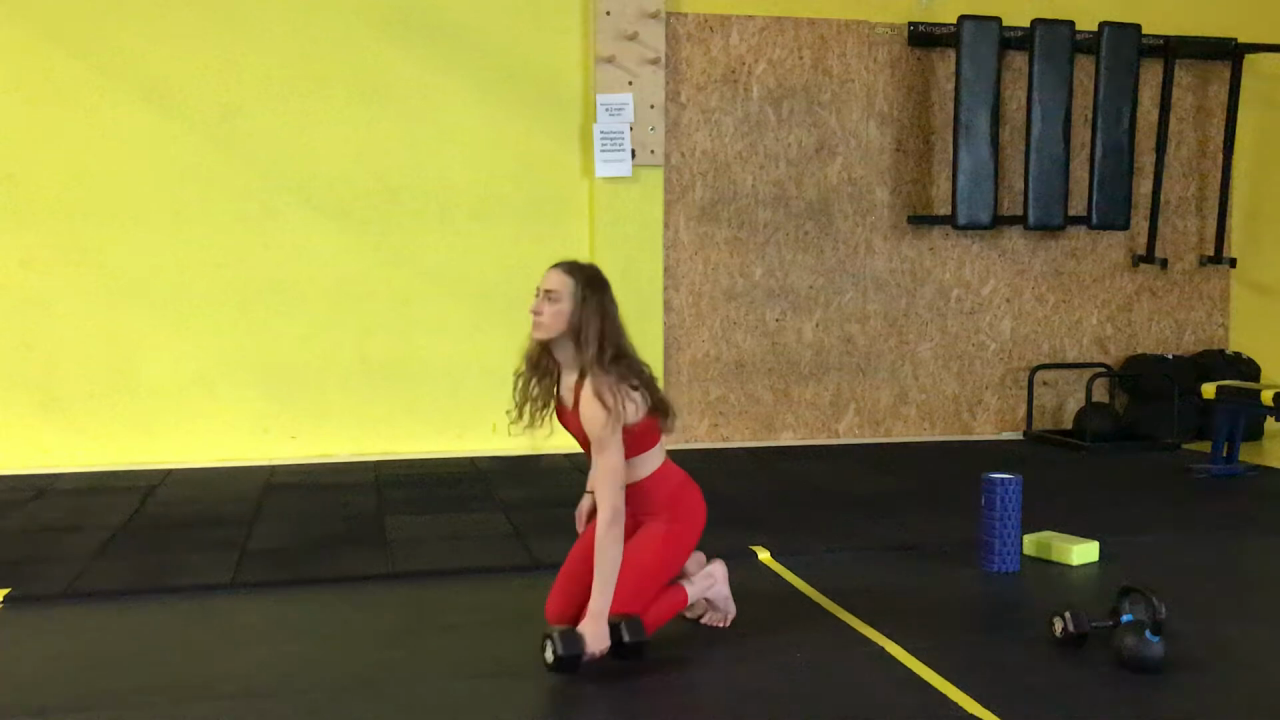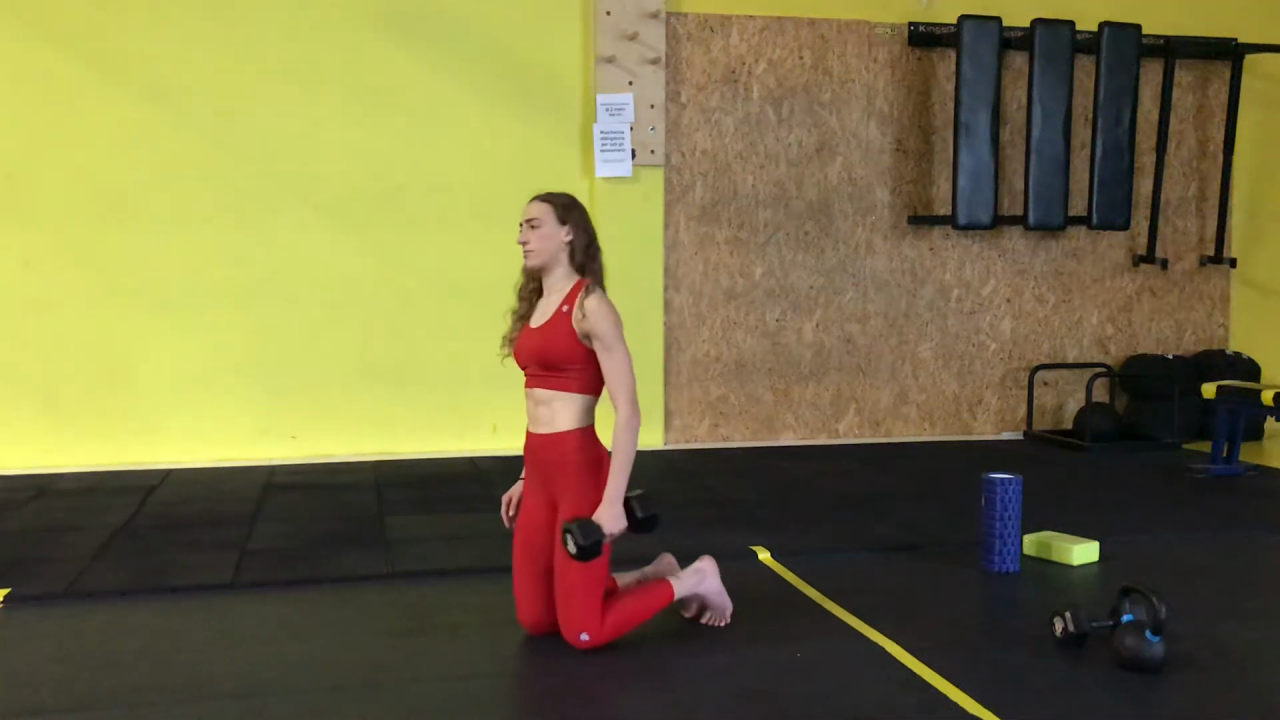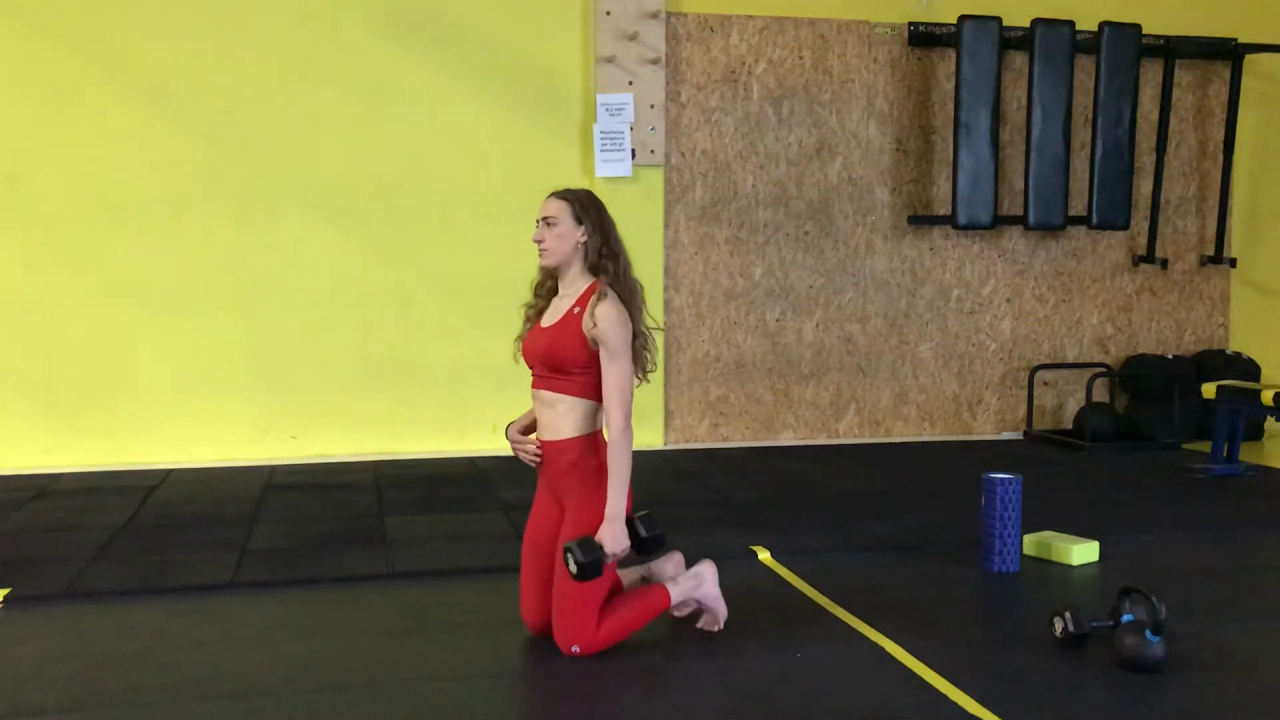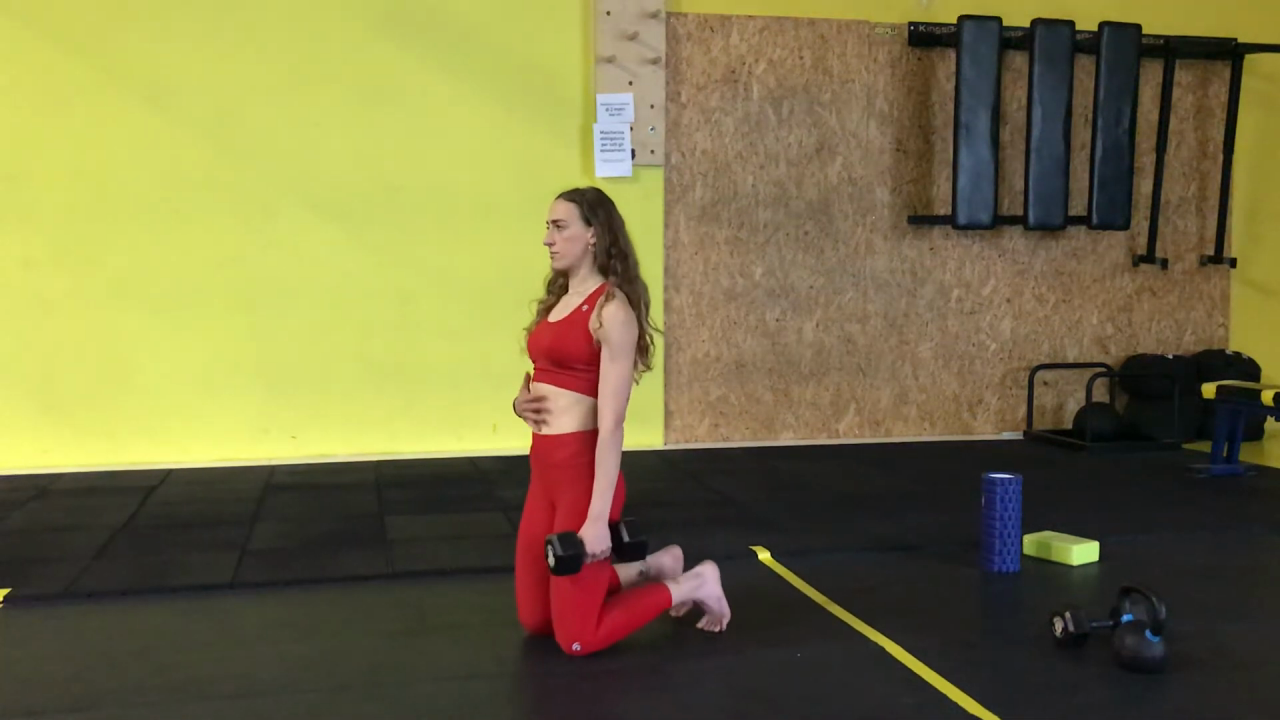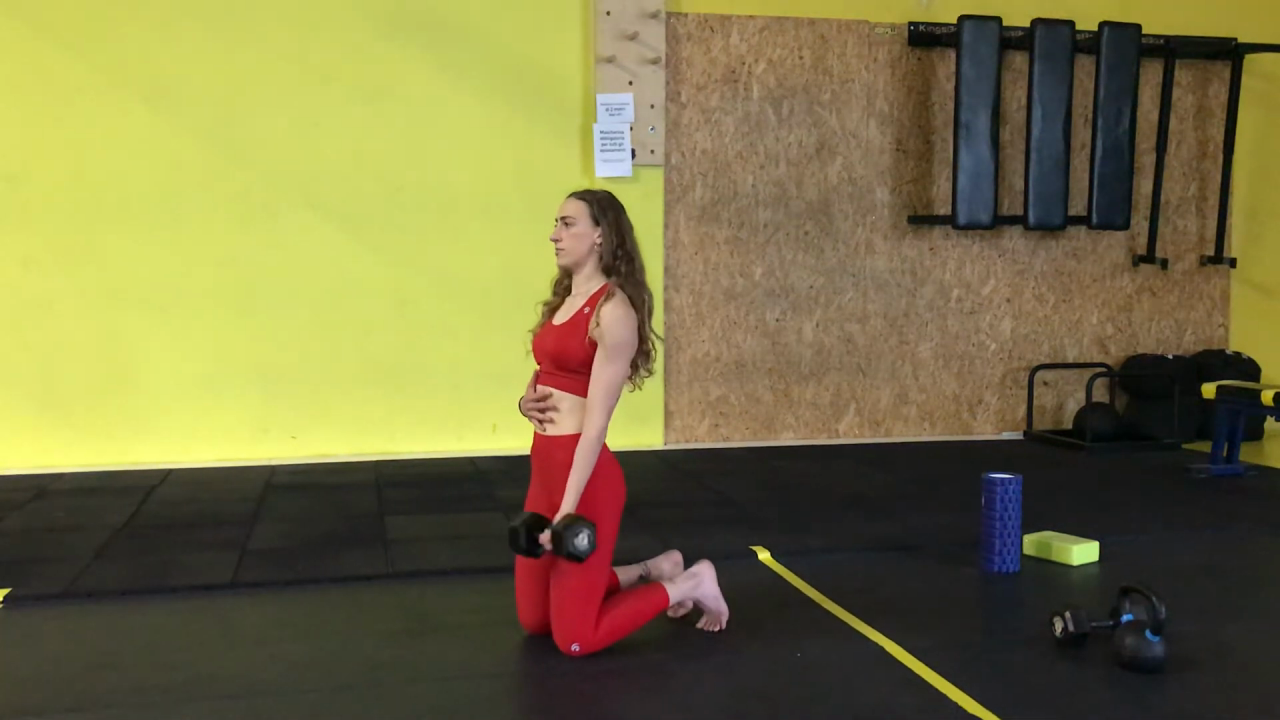
dt=1s
person 1, frame 1
left shoulder: (598, 391)
right shoulder: (557, 366)
left elbow: (613, 516)
left wrist: (598, 617)
right wrist: (590, 493)
left hip: (667, 509)
right hip: (628, 504)
left knee: (598, 639)
right knee: (559, 617)
left ankle: (703, 584)
right ankle: (678, 569)
person 1, frame 2
left shoulder: (589, 305)
right shoulder: (535, 305)
left elbow: (628, 410)
left wrist: (614, 500)
right wrist: (524, 477)
left hip: (581, 468)
right hip: (541, 470)
left knee: (582, 631)
right knee: (534, 619)
left ankle: (693, 580)
right ankle: (653, 575)
person 1, frame 3
left shoulder: (604, 309)
right shoulder: (548, 303)
left elbow: (619, 422)
left wrist: (616, 518)
right wrist: (520, 424)
left hip: (589, 475)
right hip: (552, 476)
left knee: (575, 638)
right knee: (538, 620)
left ankle: (690, 584)
right ankle: (653, 572)
person 1, frame 4
left shoulder: (612, 309)
right shoulder: (558, 300)
left elbow: (611, 422)
left wrist: (598, 516)
right wrist: (522, 402)
left hip: (584, 471)
right hip: (544, 468)
left knee: (576, 637)
right knee: (535, 620)
left ankle: (693, 584)
right ankle: (652, 567)
person 1, frame 5
left shoulder: (613, 310)
right shoulder: (564, 300)
left elbow: (596, 423)
left wrist: (568, 512)
right wrist: (528, 402)
left hip: (585, 474)
right hip: (545, 467)
left knee: (574, 637)
right knee: (534, 620)
left ankle: (689, 584)
right ankle: (656, 570)
